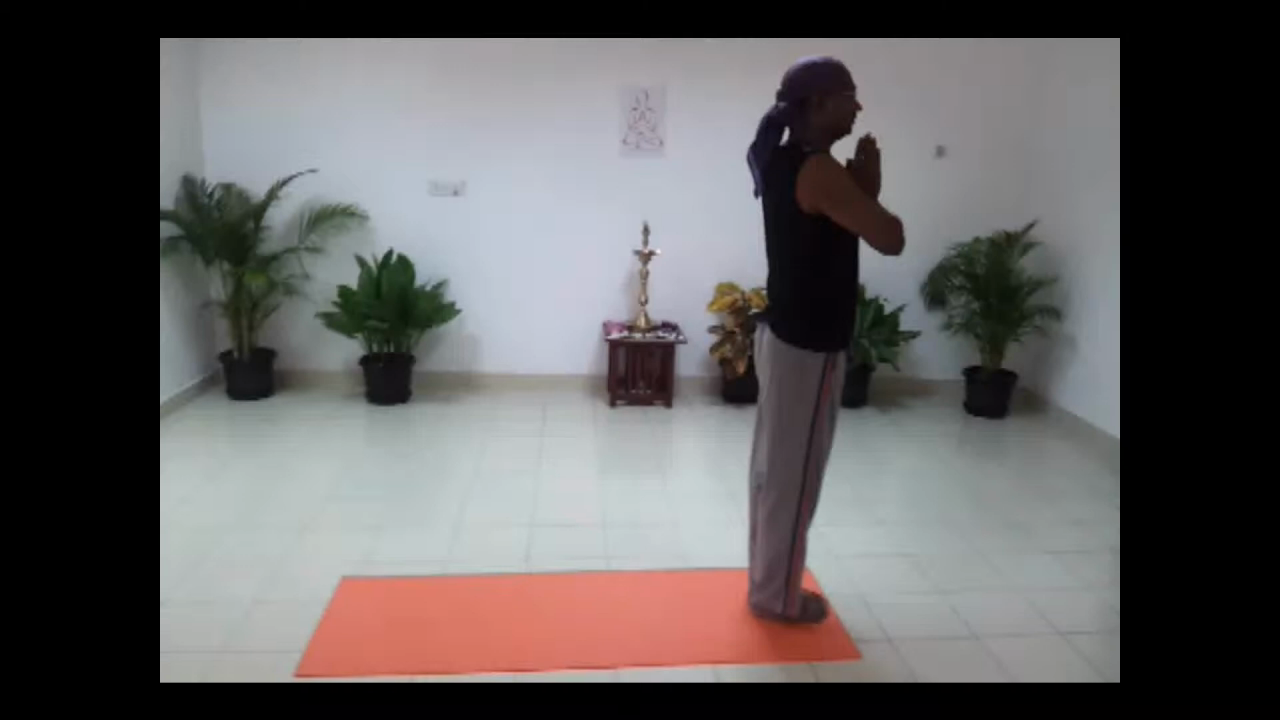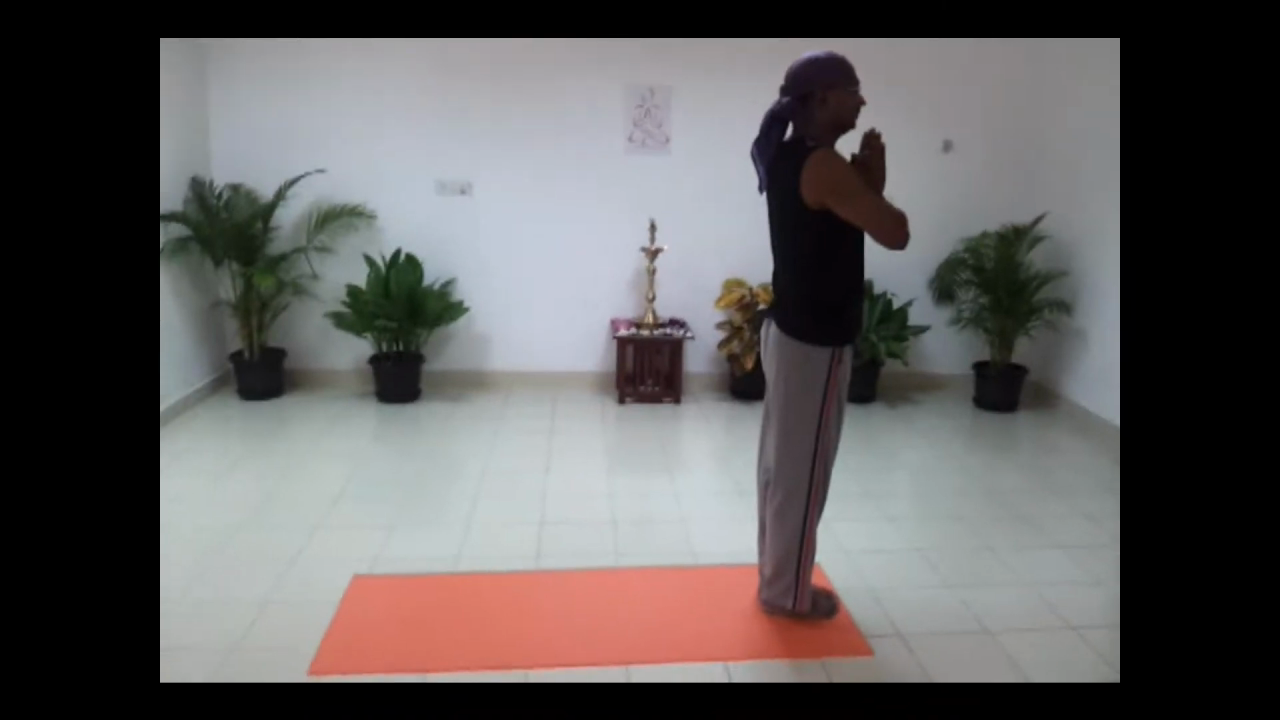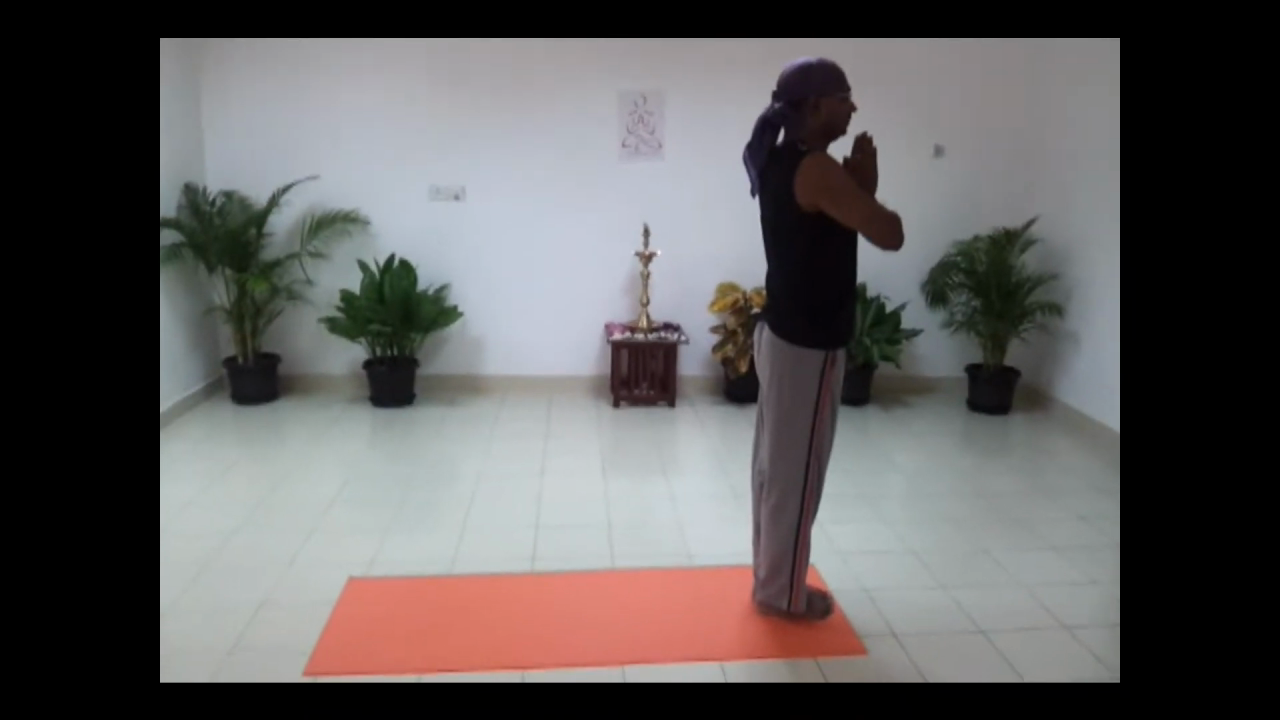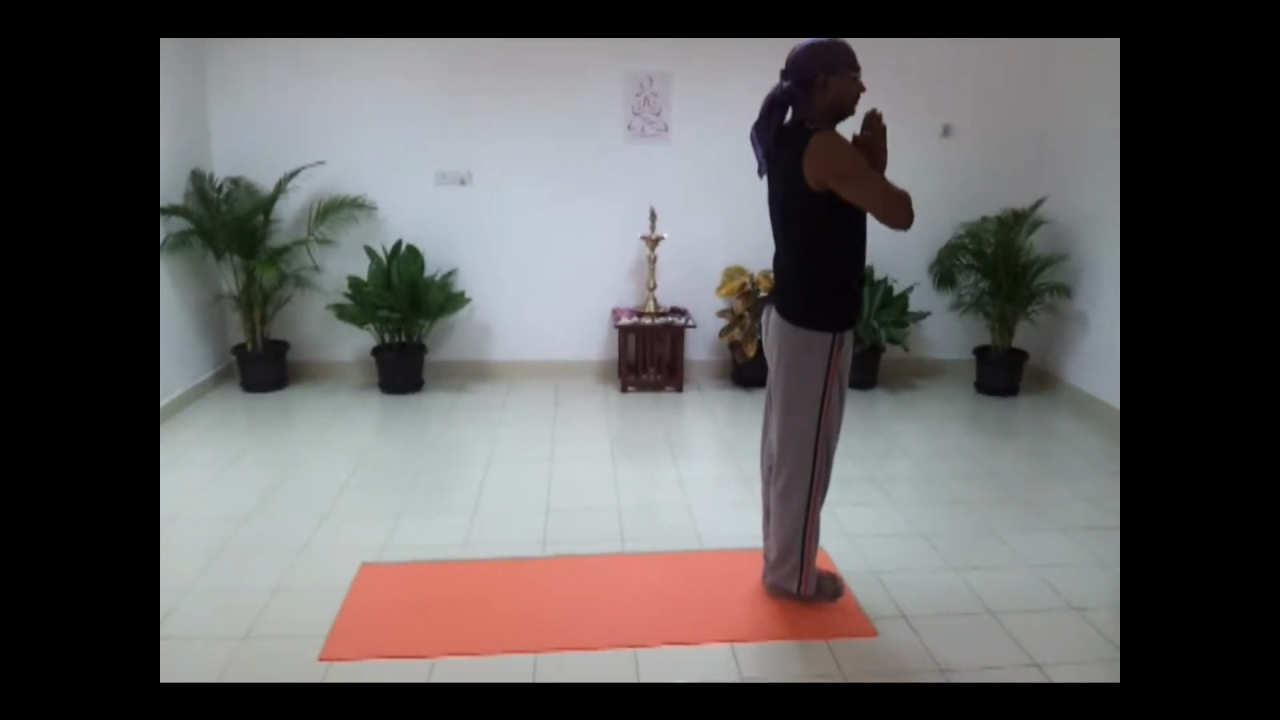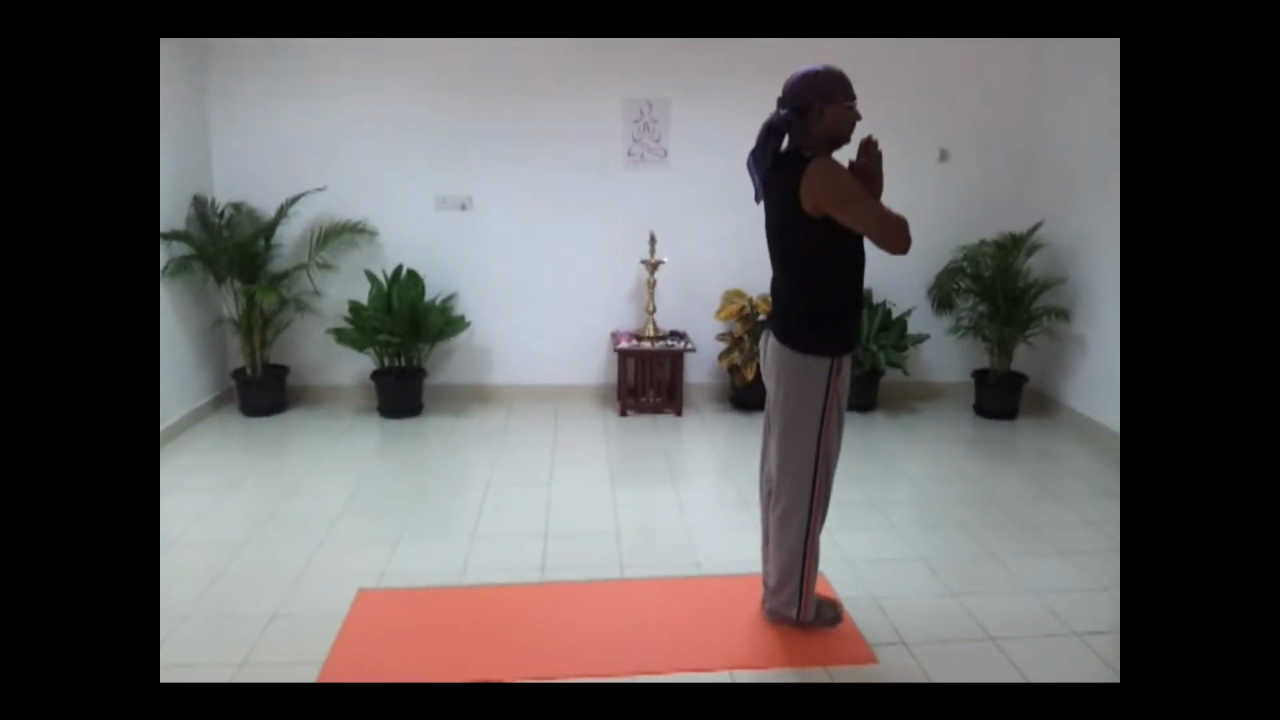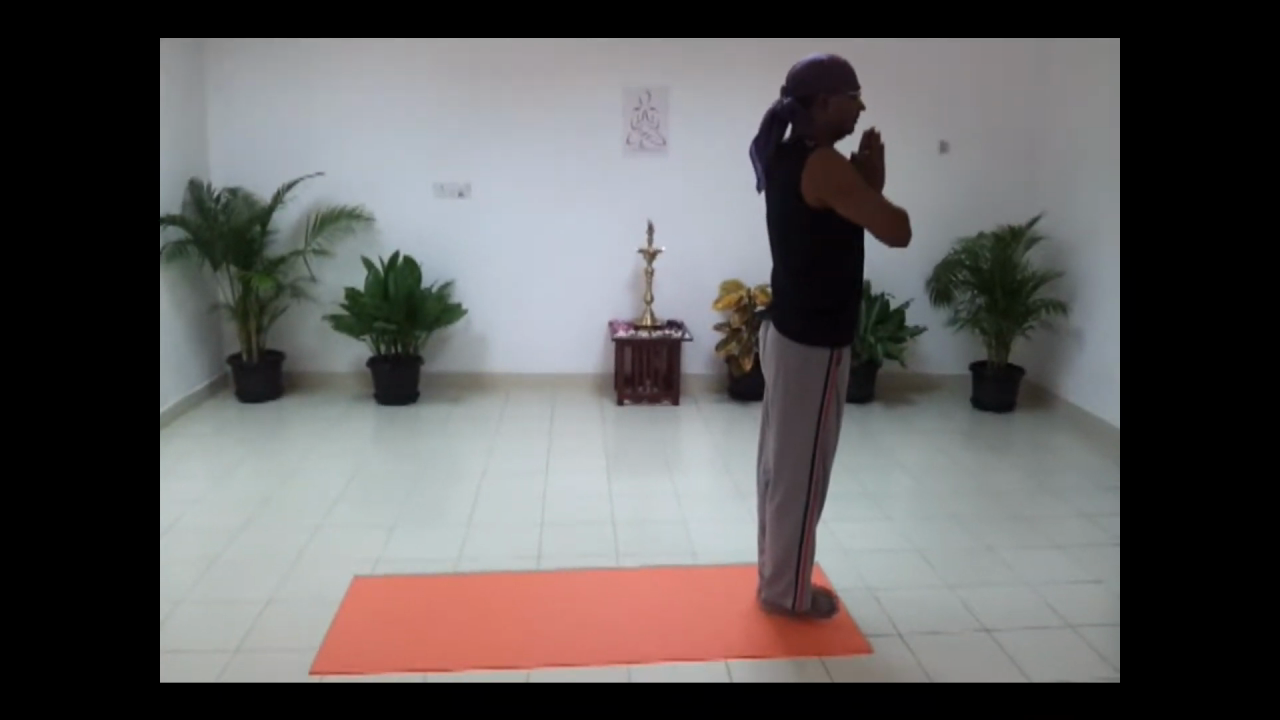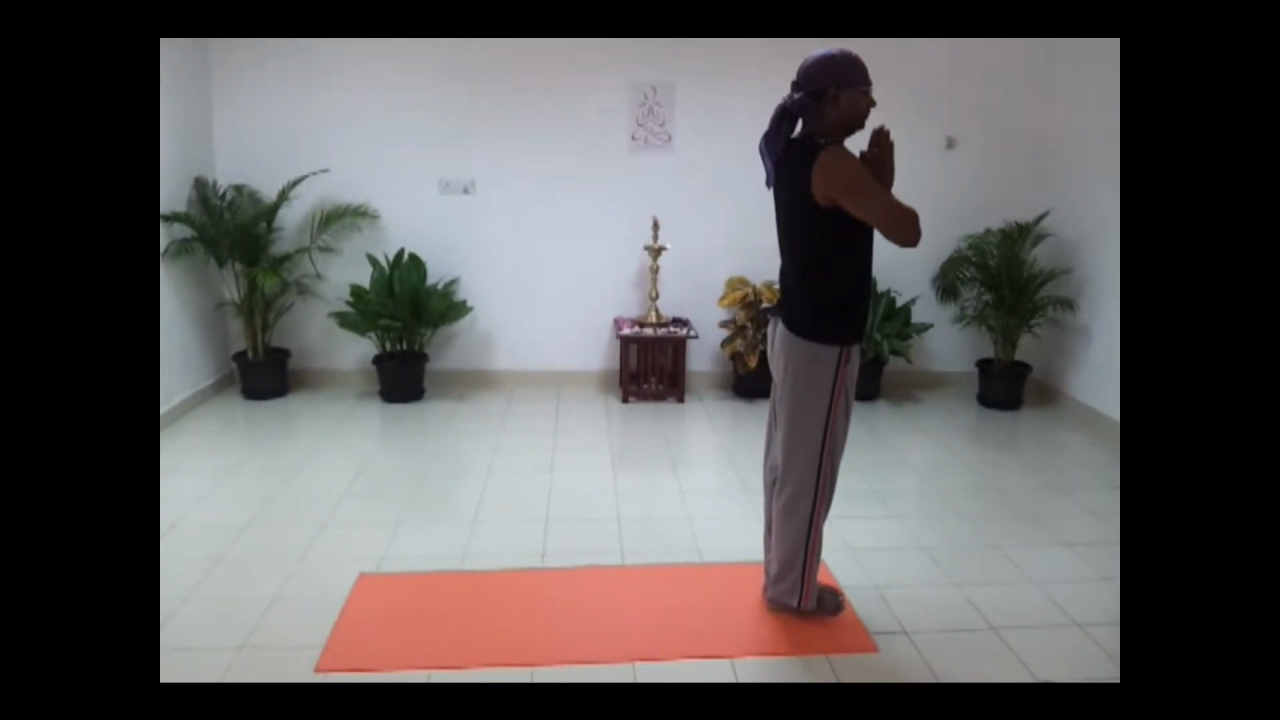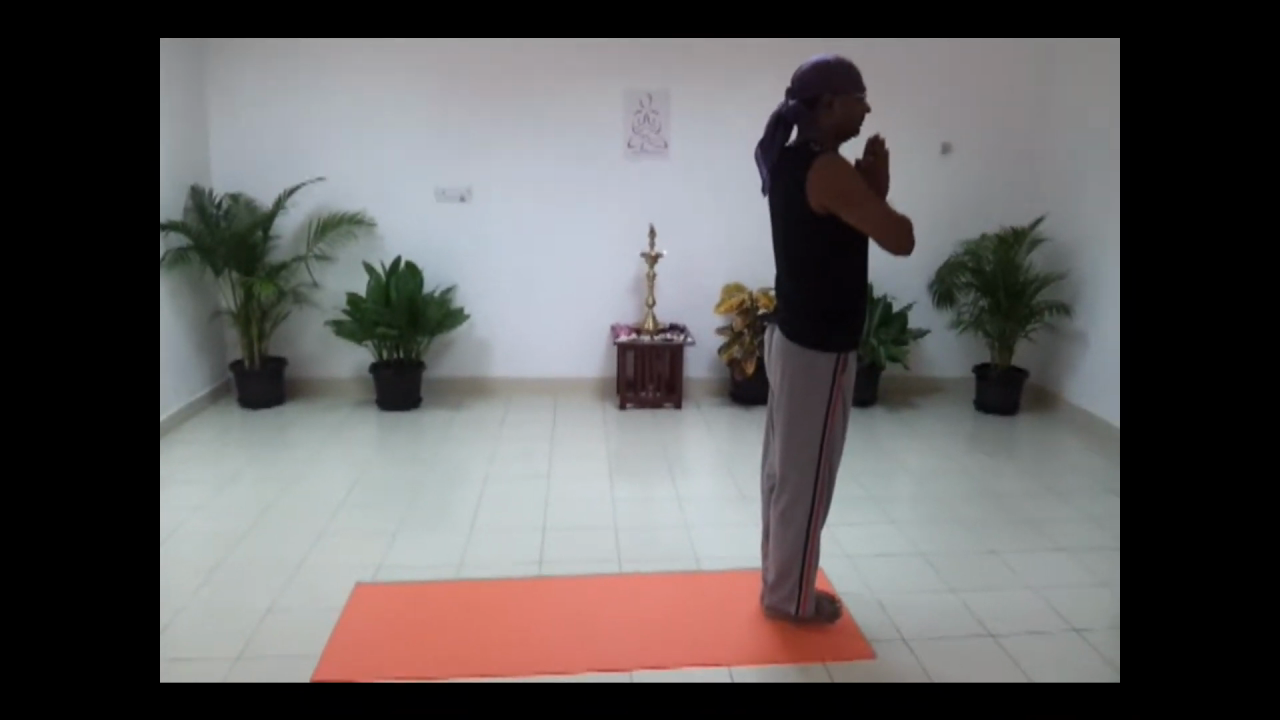
dt=0.5s
person 1, frame 1
left shoulder: (785, 162)
right shoulder: (818, 172)
left elbow: (836, 224)
right elbow: (890, 238)
left wrist: (859, 191)
right wrist: (869, 189)
left hip: (784, 335)
right hip: (808, 347)
left knee: (775, 468)
right knee: (794, 474)
left ankle: (769, 579)
right ankle: (777, 596)
person 1, frame 2
left shoulder: (789, 157)
right shoulder: (823, 166)
left elbow: (839, 223)
right elbow: (896, 233)
left wrist: (865, 184)
right wrist: (874, 182)
left hip: (789, 330)
right hip: (815, 342)
left knee: (783, 463)
right knee: (802, 470)
left ankle: (778, 576)
right ankle: (787, 591)
person 1, frame 3
left shoulder: (781, 162)
right shoulder: (816, 170)
left elbow: (834, 223)
right elbow: (889, 234)
left wrist: (856, 187)
right wrist: (866, 186)
left hip: (782, 333)
right hip: (808, 344)
left knee: (777, 465)
right knee: (796, 471)
left ankle: (773, 577)
right ankle: (782, 592)
person 1, frame 4
left shoulder: (789, 142)
right shoulder: (825, 148)
left elbow: (844, 203)
right elbow: (899, 213)
left wrist: (866, 165)
right wrist: (875, 164)
left hip: (790, 315)
right hip: (816, 327)
left knee: (785, 448)
right knee: (804, 454)
left ankle: (782, 560)
right ankle: (792, 575)
person 1, frame 5
left shoulder: (786, 169)
right shoulder: (822, 175)
left elbow: (838, 230)
right elbow: (897, 238)
left wrist: (861, 192)
right wrist: (872, 191)
left hip: (788, 341)
right hip: (814, 352)
left knee: (785, 474)
right knee: (804, 480)
left ankle: (783, 586)
right ankle: (792, 601)
person 1, frame 6
left shoulder: (787, 158)
right shoulder: (823, 165)
left elbow: (840, 221)
right elbow: (897, 231)
left wrist: (864, 182)
right wrist: (872, 183)
left hip: (787, 331)
right hip: (814, 343)
left knee: (781, 464)
right knee: (801, 470)
left ankle: (777, 575)
right ankle: (788, 592)
person 1, frame 7
left shoulder: (797, 155)
right shoulder: (833, 164)
left elbow: (849, 217)
right elbow: (907, 231)
left wrist: (874, 181)
right wrist: (883, 182)
left hip: (795, 329)
right hip: (822, 341)
left knee: (788, 463)
right knee: (808, 469)
left ankle: (784, 574)
right ankle: (793, 590)
person 1, frame 8
left shoulder: (792, 162)
right shoulder: (828, 171)
right elbow: (901, 240)
left wrist: (868, 191)
right wrist: (877, 193)
left hip: (792, 337)
right hip: (819, 349)
left knee: (786, 470)
right knee: (806, 477)
left ankle: (781, 582)
right ankle: (790, 598)
